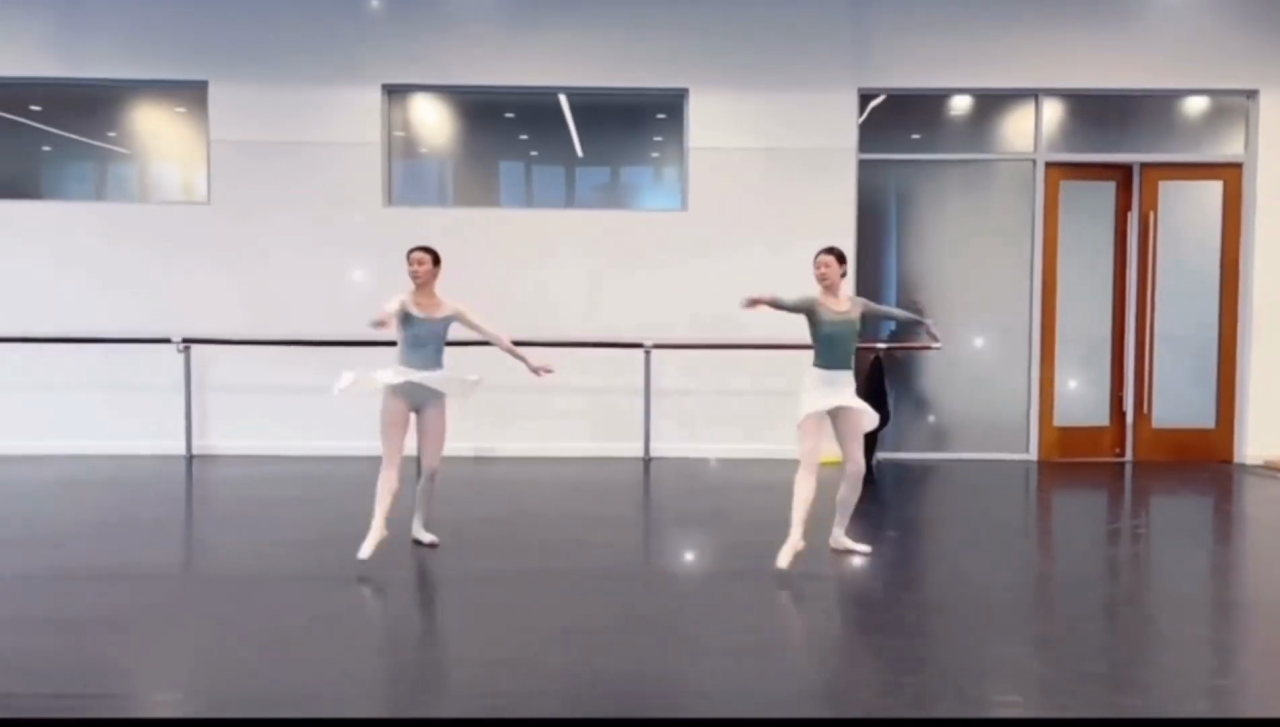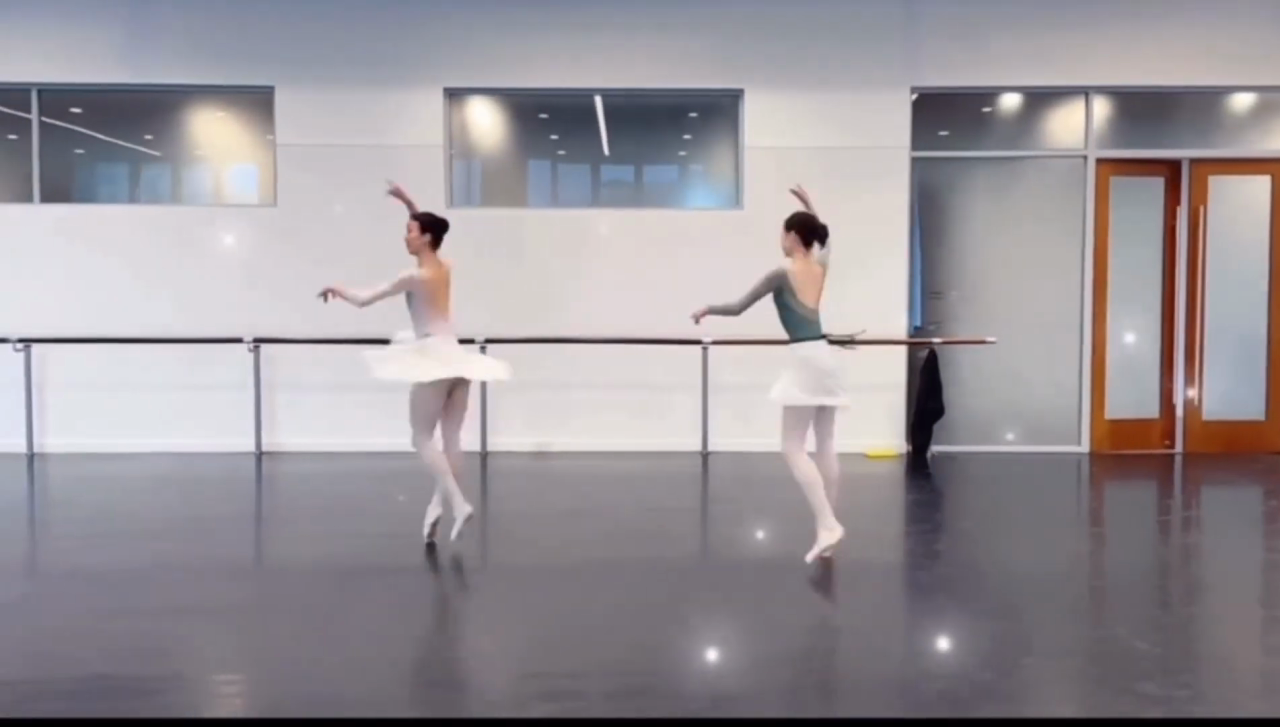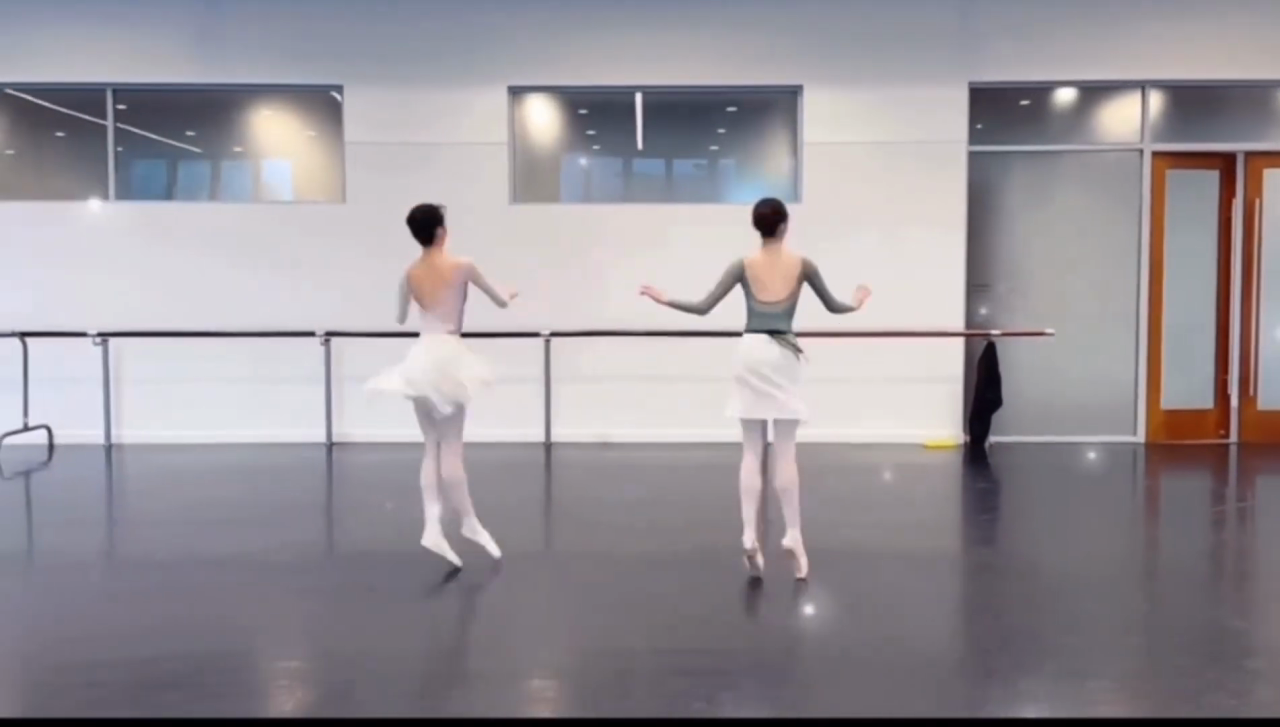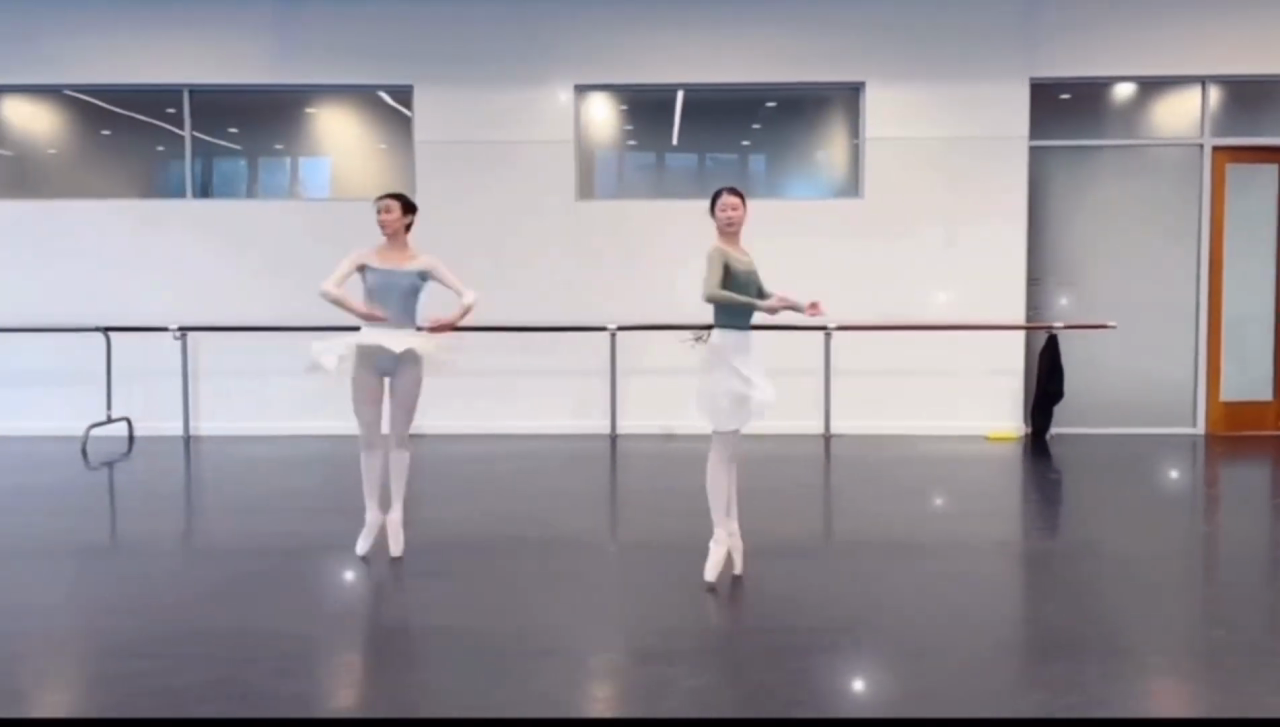
dt=1s
person 1, frame 1
left shoulder: (859, 305)
right shoulder: (812, 304)
left elbow: (893, 313)
right elbow: (785, 304)
left wrist: (924, 323)
right wrist: (764, 299)
left hip: (846, 387)
right hip: (818, 385)
left knee: (855, 468)
right knee: (809, 463)
left ankle: (838, 534)
right ankle: (795, 537)
person 1, frame 2
left shoulder: (781, 273)
right shoulder: (818, 264)
left elbow: (739, 307)
right elbow: (823, 242)
left wrist: (705, 311)
right wrist: (809, 207)
left hip: (804, 360)
right hip: (824, 357)
left knee: (793, 449)
right knee: (825, 447)
left ankle: (827, 524)
right ankle: (828, 523)
person 1, frame 3
left shoulder: (742, 266)
right shoulder: (804, 265)
left elbow: (703, 307)
right elbow: (834, 306)
left wrist: (663, 299)
right wrist: (857, 302)
left hip: (751, 352)
right hip: (785, 355)
left knee: (752, 454)
right knee: (786, 455)
left ankle: (750, 535)
right ankle: (794, 536)
person 1, frame 4
left shoulder: (742, 255)
right shoulder: (717, 253)
left elbow: (759, 292)
right elbow: (711, 293)
left wrist: (797, 303)
right wrist: (765, 304)
left hip: (741, 352)
right hip: (725, 351)
left knee: (725, 451)
right knee: (723, 452)
left ankle: (727, 528)
right ankle: (723, 535)
person 2, frame 1
left shoulder: (451, 310)
right shoulder: (403, 302)
left elbow: (494, 336)
right elbow: (388, 311)
left wrist: (528, 361)
right wrist: (387, 318)
left hip: (433, 388)
right hip: (400, 385)
left knee: (431, 466)
right knee: (391, 462)
left ankle: (418, 524)
right ankle: (377, 529)
person 2, frame 2
left shoulder: (414, 276)
right shoulder: (442, 267)
left elbow: (365, 300)
right elbow: (430, 231)
left wrist: (338, 289)
right wrist: (406, 198)
left hip: (436, 363)
right hip: (456, 360)
left knee: (423, 442)
right knee: (449, 439)
left ankle: (457, 504)
right ankle: (454, 504)
person 2, frame 3
left shoulder: (409, 274)
right shoulder: (463, 266)
left elbow: (401, 319)
right elbow: (501, 300)
right wrist: (506, 294)
left hip: (420, 358)
right hip: (447, 357)
left knee: (435, 449)
right knee: (450, 450)
left ankle: (434, 530)
right ankle: (472, 526)
person 2, frame 4
left shoulder: (425, 262)
right shoulder: (364, 256)
left elbow: (468, 294)
right elbow: (328, 289)
left wrist: (457, 316)
right wrist: (364, 311)
left hip: (405, 355)
right hip: (367, 352)
left knee: (399, 439)
right knee: (369, 439)
left ankle: (395, 515)
right ankle: (372, 515)
